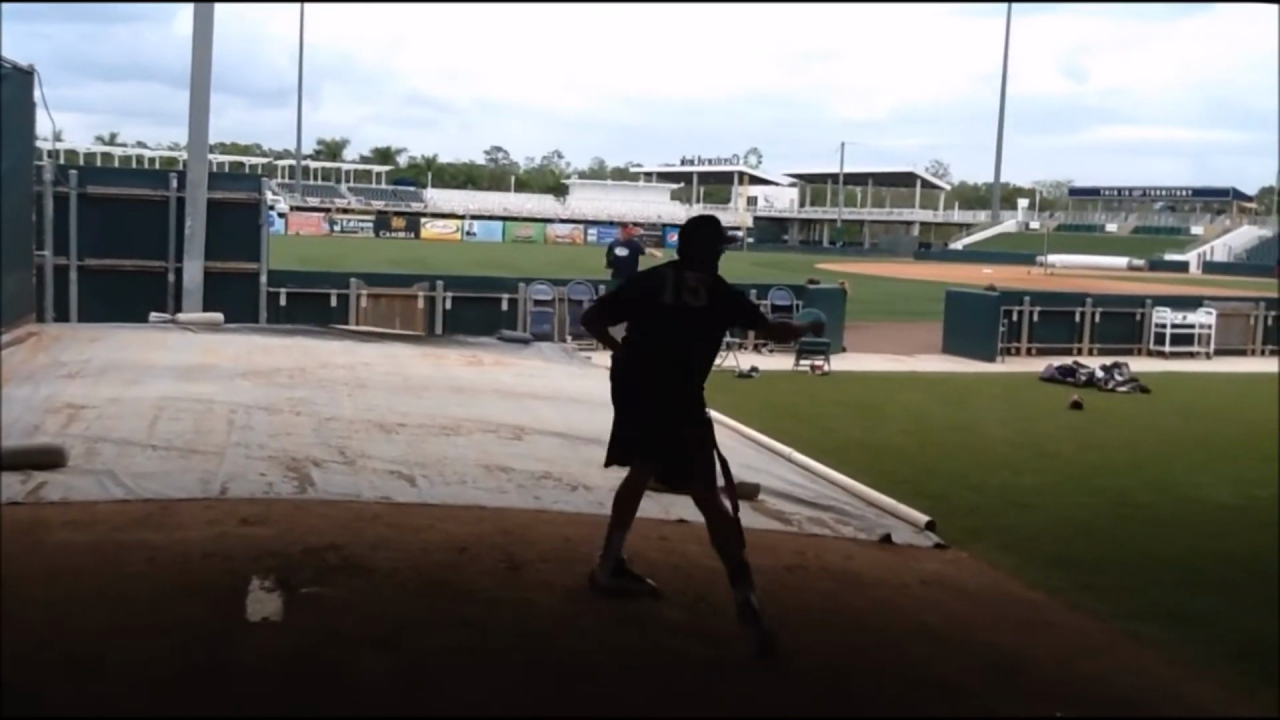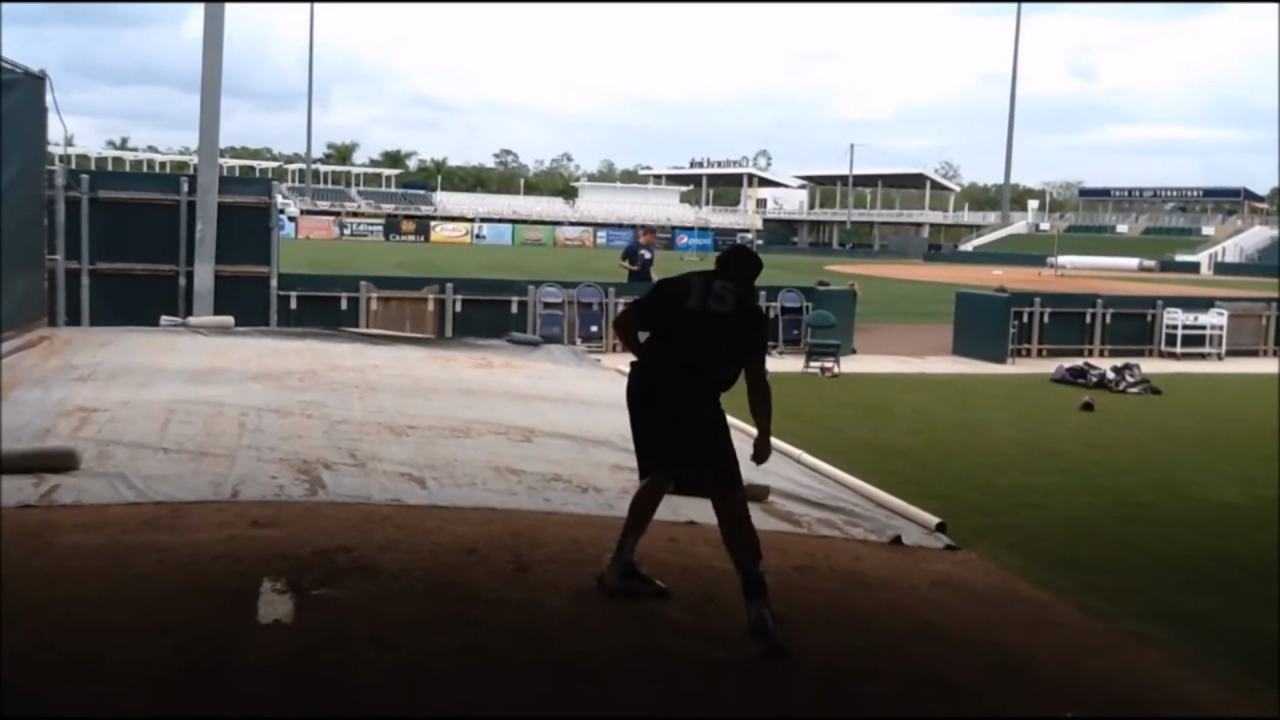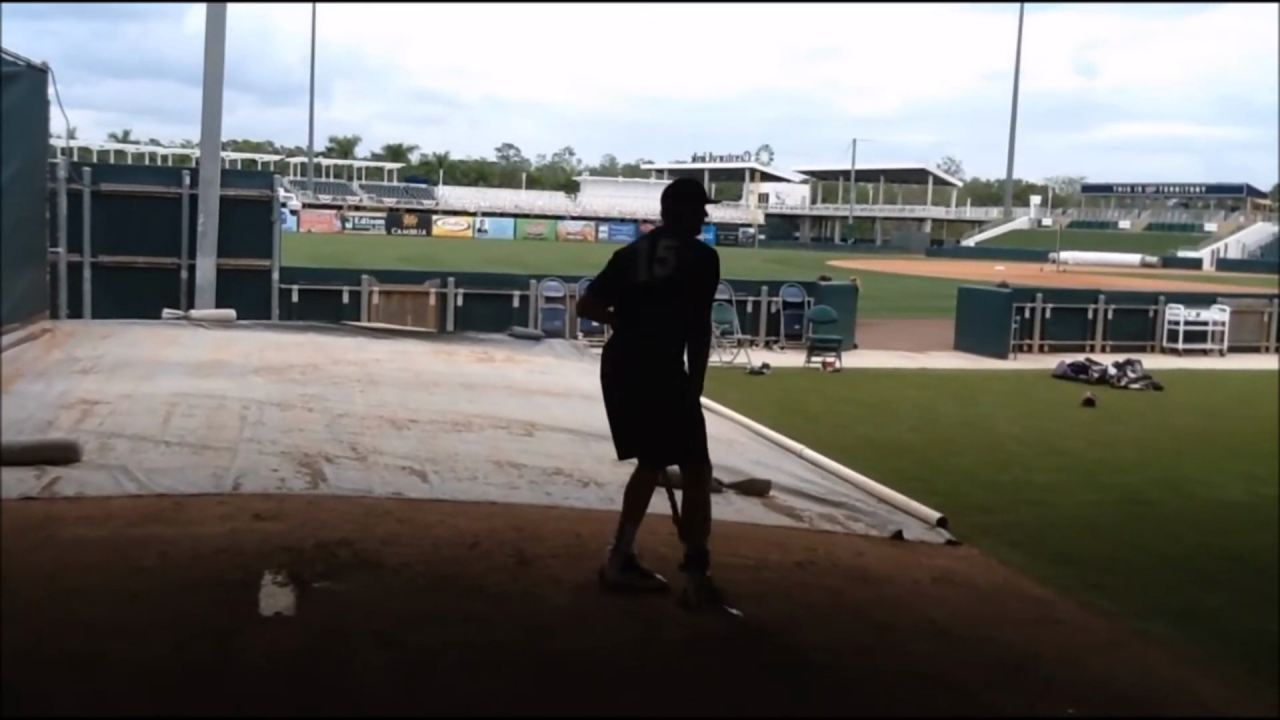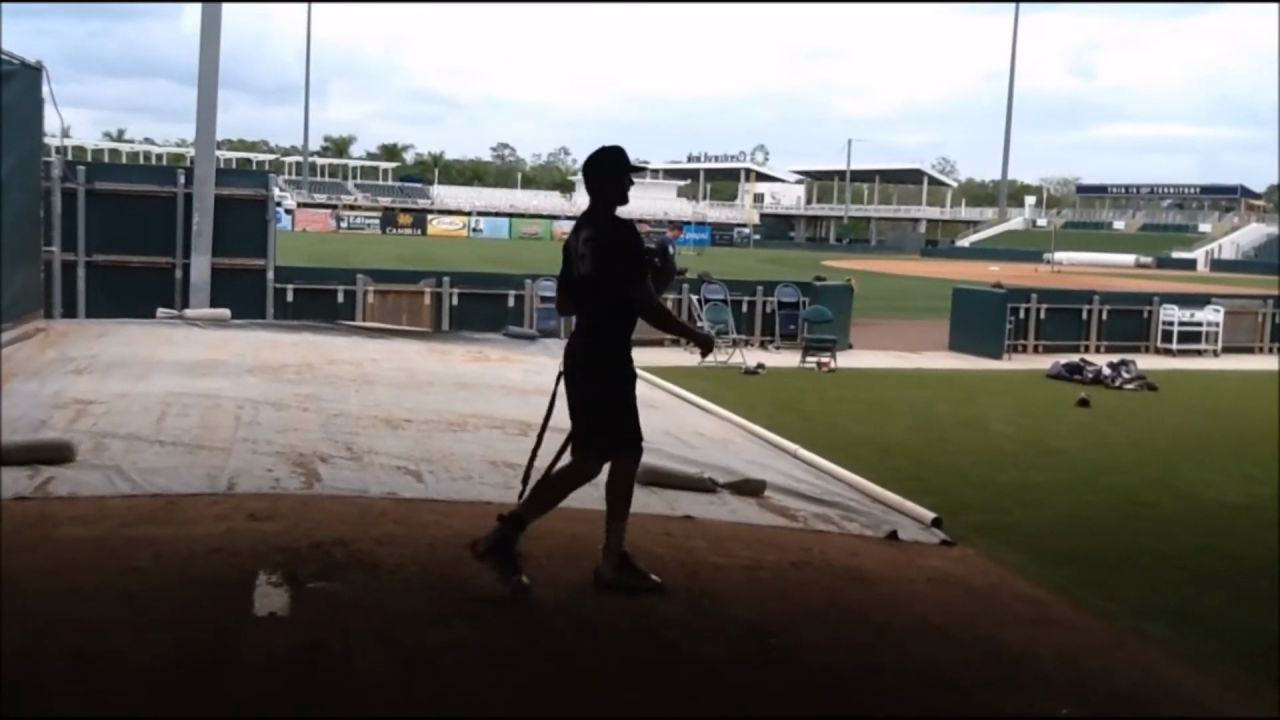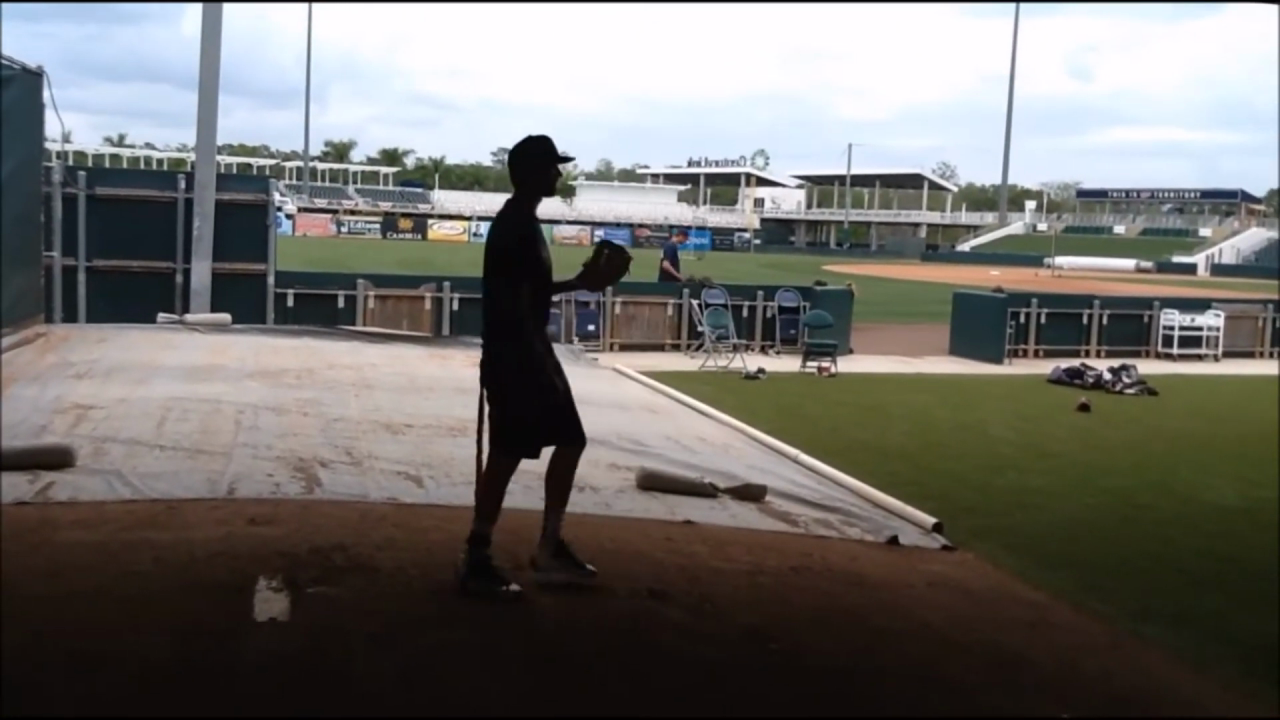
dt=0.4s
person 1, frame 1
left shoulder: (645, 280)
right shoulder: (723, 293)
left elbow: (593, 320)
right elbow: (775, 332)
right wrist: (806, 328)
left hip: (630, 384)
right hip: (678, 394)
left knee: (641, 470)
right knee: (706, 494)
left ankle: (609, 565)
right ankle: (744, 594)
person 1, frame 2
left shoulder: (675, 286)
right shoulder: (749, 310)
left elbow: (625, 323)
right elbow: (756, 380)
right wrist: (764, 436)
left hip: (646, 388)
right hip: (693, 398)
left knee: (660, 475)
right knee: (729, 498)
left ankle: (620, 567)
right ankle: (757, 606)
person 1, frame 3
left shoulder: (631, 252)
right shoulder: (701, 257)
left elbow: (587, 306)
right elbow: (697, 327)
right wrist: (696, 383)
left hip: (618, 367)
right hip: (661, 371)
left knee: (651, 464)
right knee: (695, 469)
left ankle: (621, 561)
right ankle: (695, 575)
person 1, frame 4
left shoulder: (580, 232)
right shoulder: (621, 233)
left elbow: (564, 302)
right elbow: (646, 303)
right wrist: (693, 336)
left hip: (588, 355)
right hip: (605, 359)
left knee: (626, 453)
right knee: (588, 462)
left ankle: (614, 561)
right ankle: (504, 536)
person 1, frame 5
left shoulder: (522, 222)
right shoulder: (515, 228)
right elbow: (511, 308)
left wrist: (572, 284)
right wrist: (540, 375)
left hip: (530, 353)
right hip: (514, 356)
left knee: (570, 442)
right knee: (506, 455)
left ankle: (551, 547)
right ankle: (476, 560)
